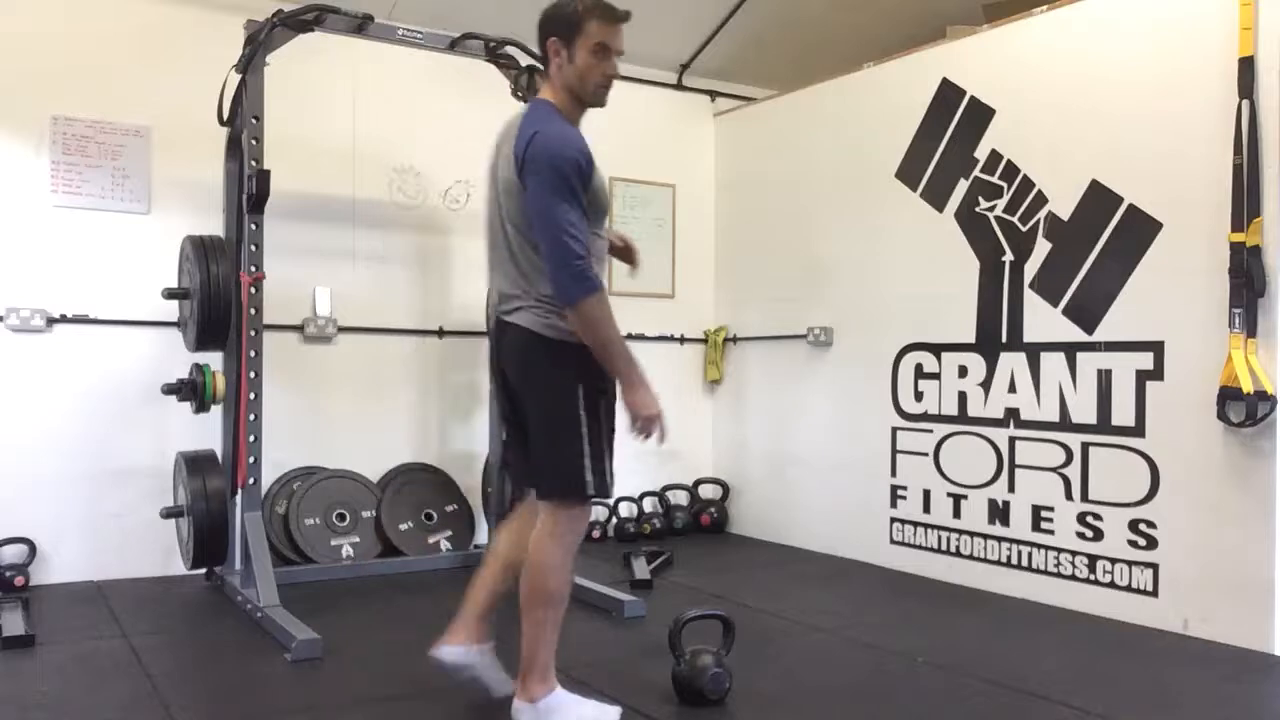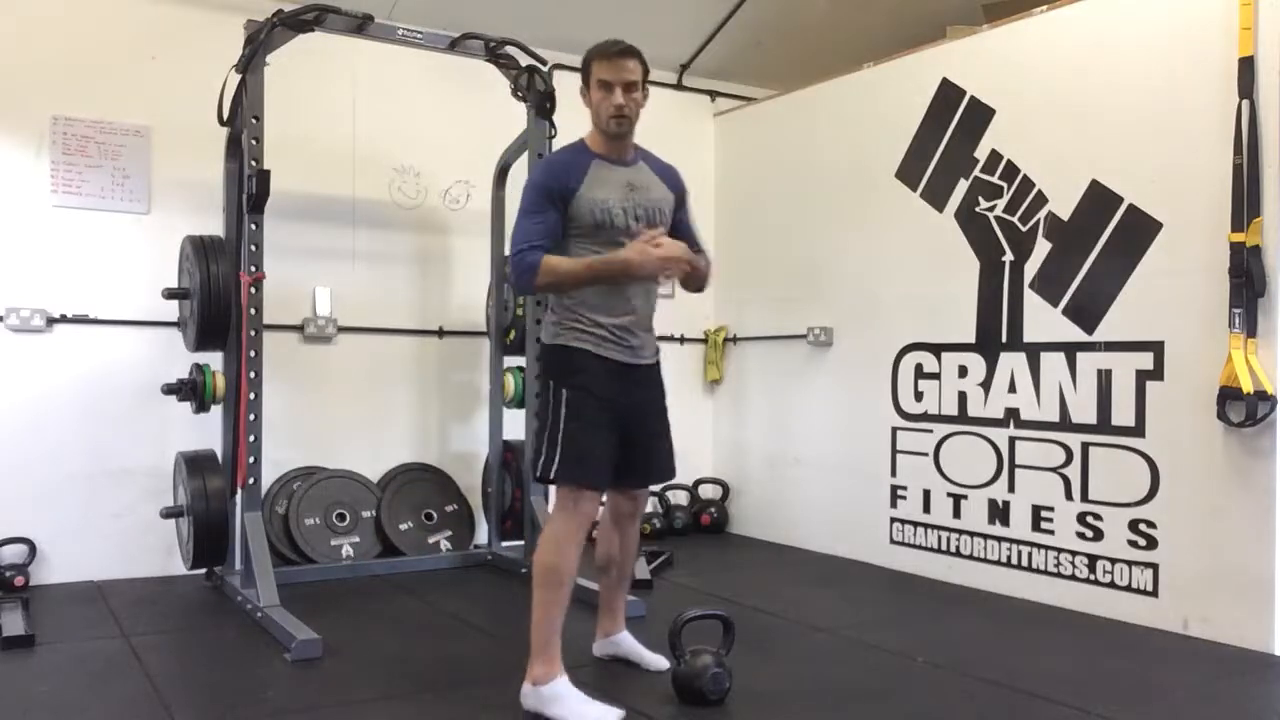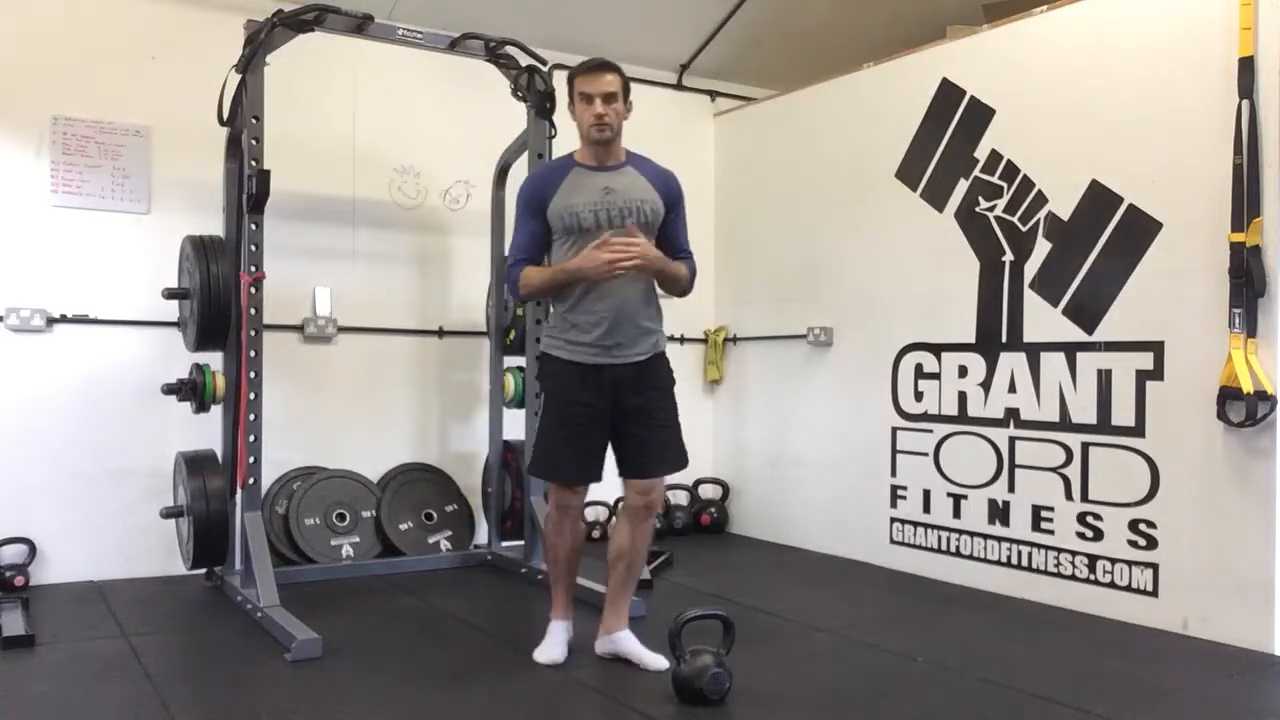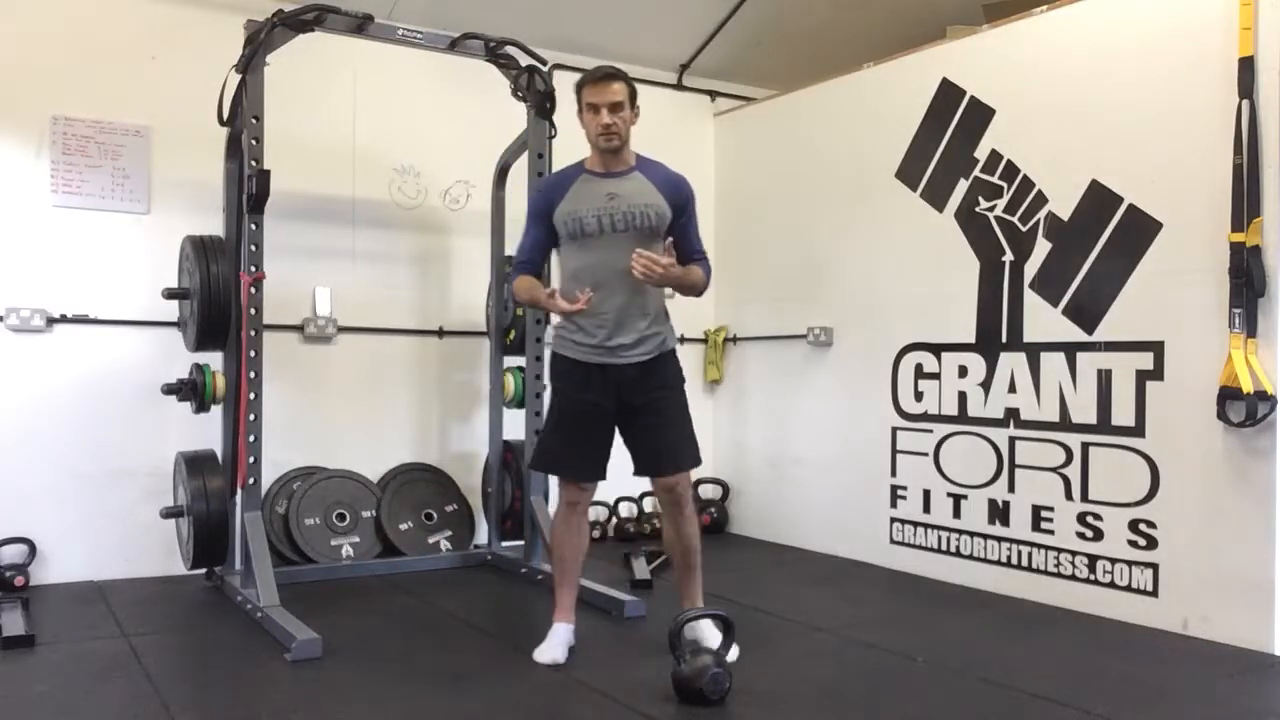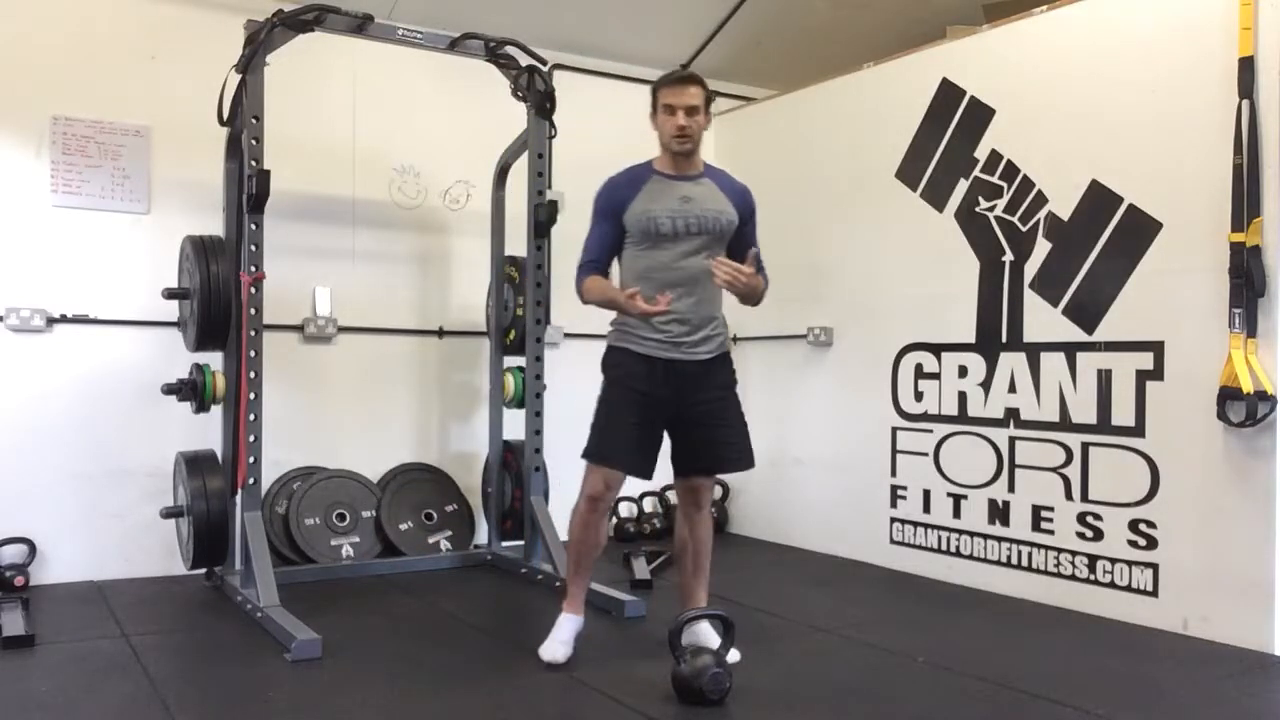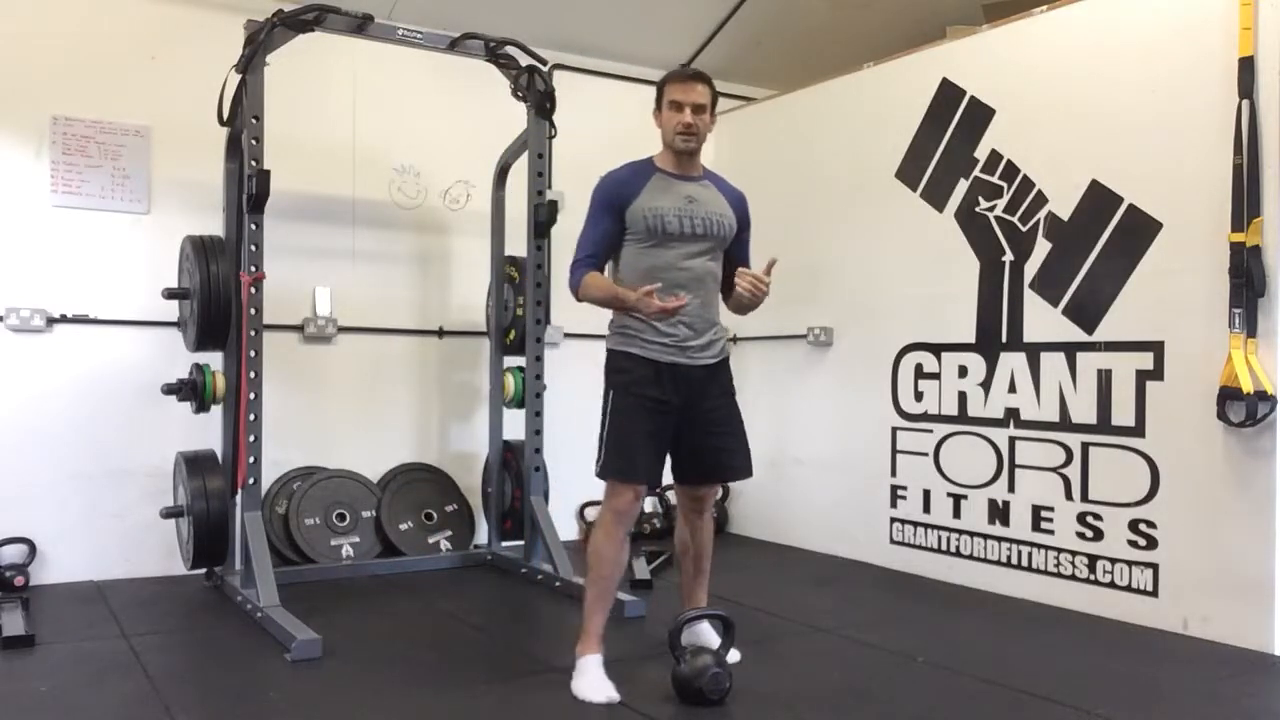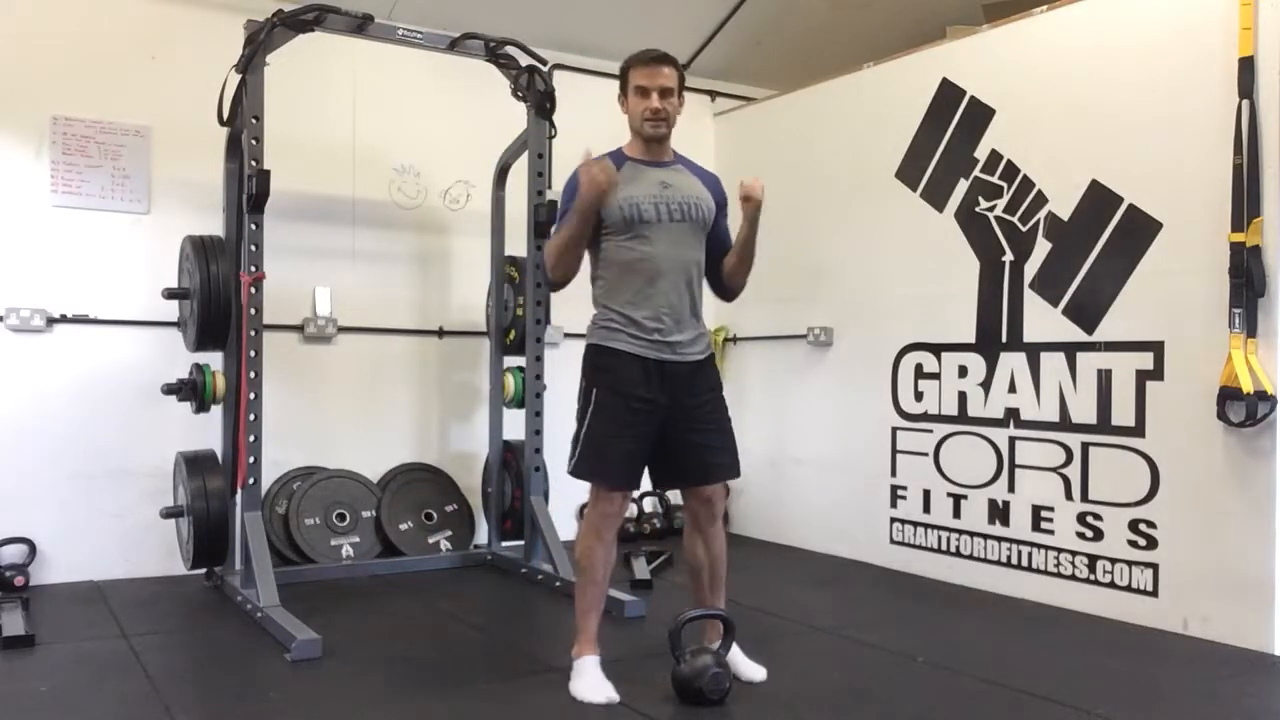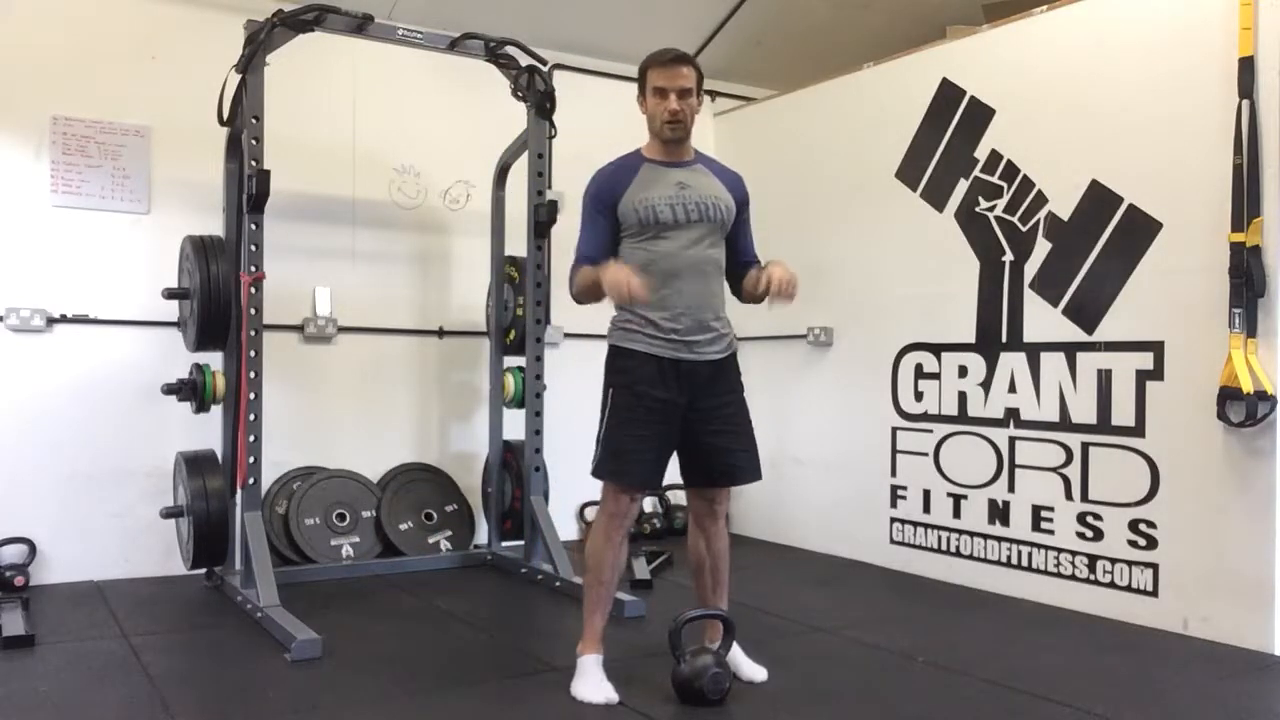
dt=0.4s
person 1, frame 1
left shoulder: (525, 132)
right shoulder: (557, 141)
right elbow: (569, 279)
left wrist: (596, 239)
right wrist: (632, 381)
left hip: (518, 340)
right hip: (556, 349)
left knee: (541, 503)
right knee: (565, 513)
left ankle: (466, 636)
person 1, frame 2
left shoulder: (665, 177)
right shoulder: (558, 172)
left elbow: (697, 276)
right elbow: (526, 270)
left wrist: (683, 255)
right wrist: (619, 261)
left hip: (640, 361)
right hip: (579, 359)
left knee: (629, 503)
right knee: (577, 504)
left ankle: (611, 630)
person 1, frame 3
left shoulder: (661, 184)
right shoulder: (544, 185)
left elbow: (685, 279)
right elbow: (519, 281)
left wrist: (654, 259)
right wrist: (576, 268)
left hip: (644, 362)
right hip: (571, 363)
left knee: (645, 499)
right knee: (566, 500)
left ankle: (614, 627)
right ankle: (561, 618)
person 1, frame 4
left shoulder: (671, 187)
right shoulder: (554, 192)
left elbow: (700, 275)
right elbow: (521, 274)
left wrist: (673, 274)
right wrist: (546, 299)
left hip: (652, 361)
right hip: (580, 364)
left knee: (676, 491)
right knee: (574, 495)
left ankle: (694, 614)
right ankle: (563, 622)
person 1, frame 5
left shoulder: (734, 196)
right shoulder: (621, 191)
left elbow: (757, 290)
right elbow: (587, 276)
left wrist: (747, 282)
right wrist: (621, 300)
left hip: (706, 364)
right hip: (636, 359)
left knee: (697, 495)
right knee: (599, 489)
left ankle: (697, 621)
right ankle: (572, 612)
person 1, frame 6
left shoulder: (731, 200)
right shoulder: (621, 187)
right elbow: (582, 277)
left wrist: (752, 292)
right wrist: (628, 299)
left hip: (708, 367)
right hip: (639, 364)
left knee: (699, 500)
right knee: (621, 502)
left ankle: (696, 621)
right ankle: (590, 653)
person 1, frame 7
left shoulder: (706, 186)
right shoulder: (595, 176)
left elbow: (726, 285)
right elbow: (553, 274)
left wrist: (750, 227)
right wrist: (582, 209)
left hip: (693, 363)
right hip: (621, 360)
left knee: (709, 503)
right knee: (607, 504)
left ankle: (713, 638)
right ankle: (586, 654)
person 1, frame 8
left shoulder: (729, 184)
right shoulder: (614, 181)
left elbow: (740, 279)
right elbow: (578, 285)
left wrist: (772, 274)
right wrist: (605, 274)
left hip: (714, 364)
right hip: (640, 361)
left knee: (712, 505)
right knee: (619, 504)
left ankle: (716, 640)
right ankle: (590, 654)
